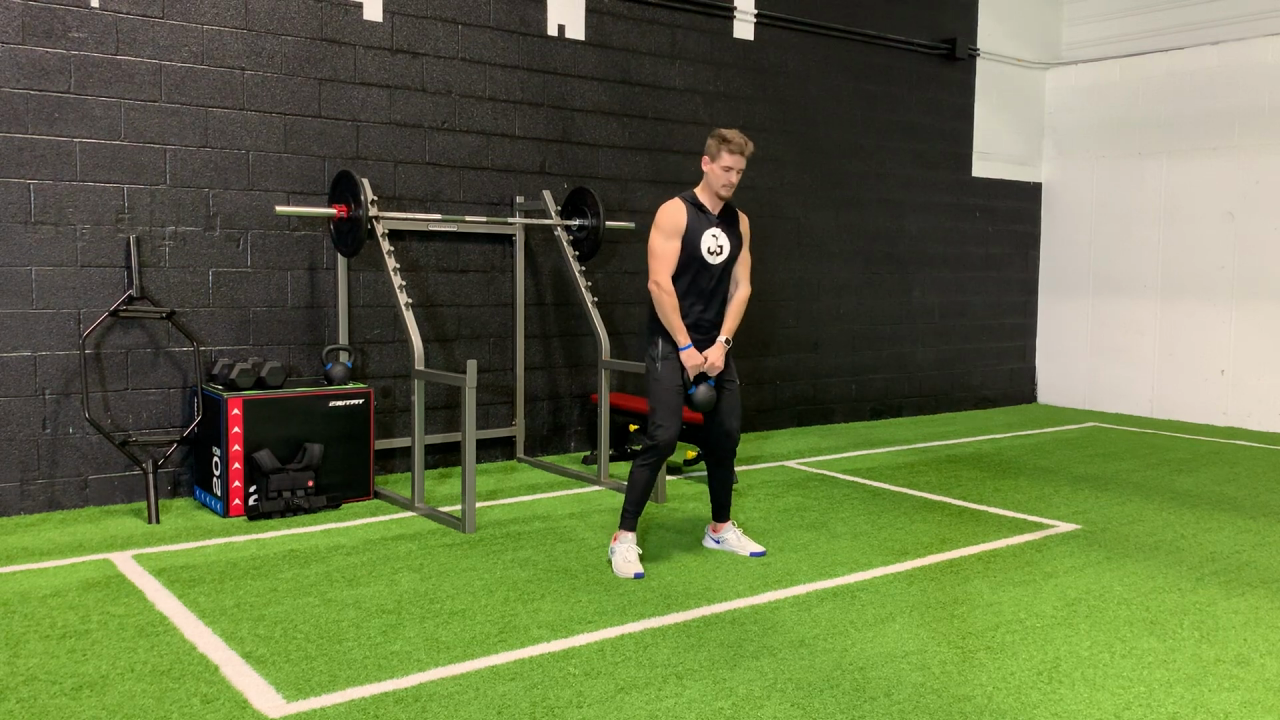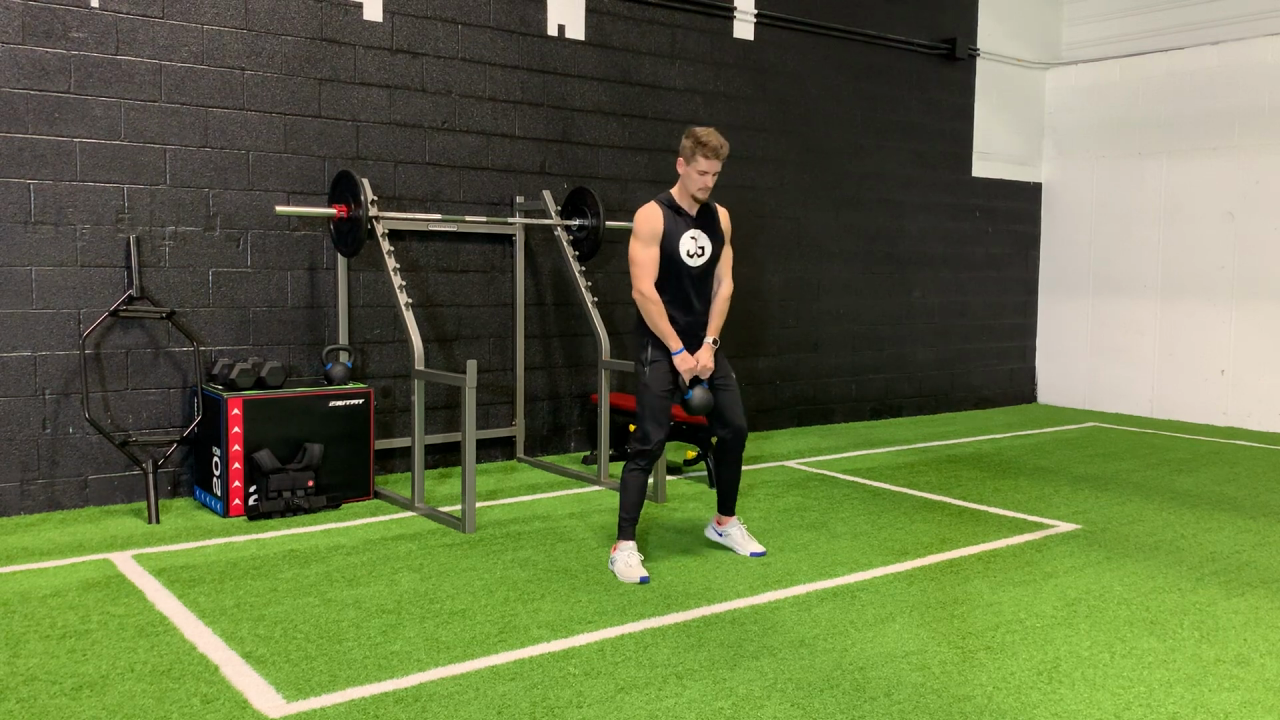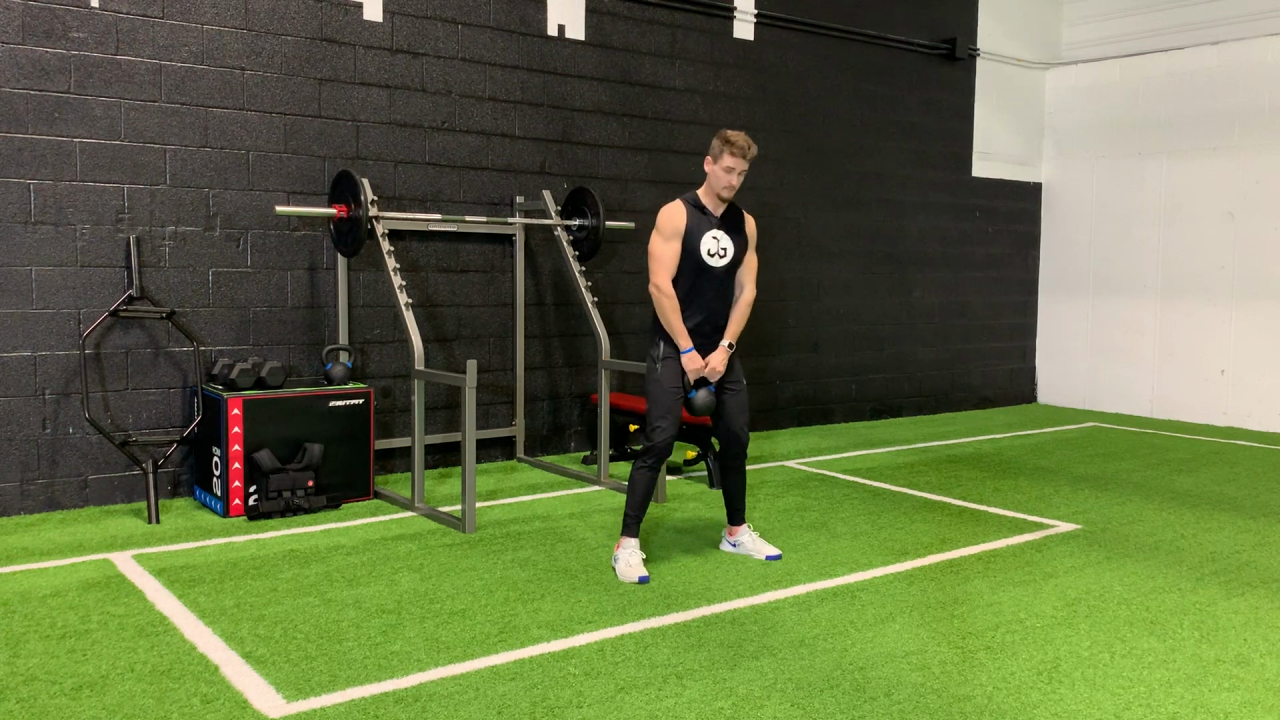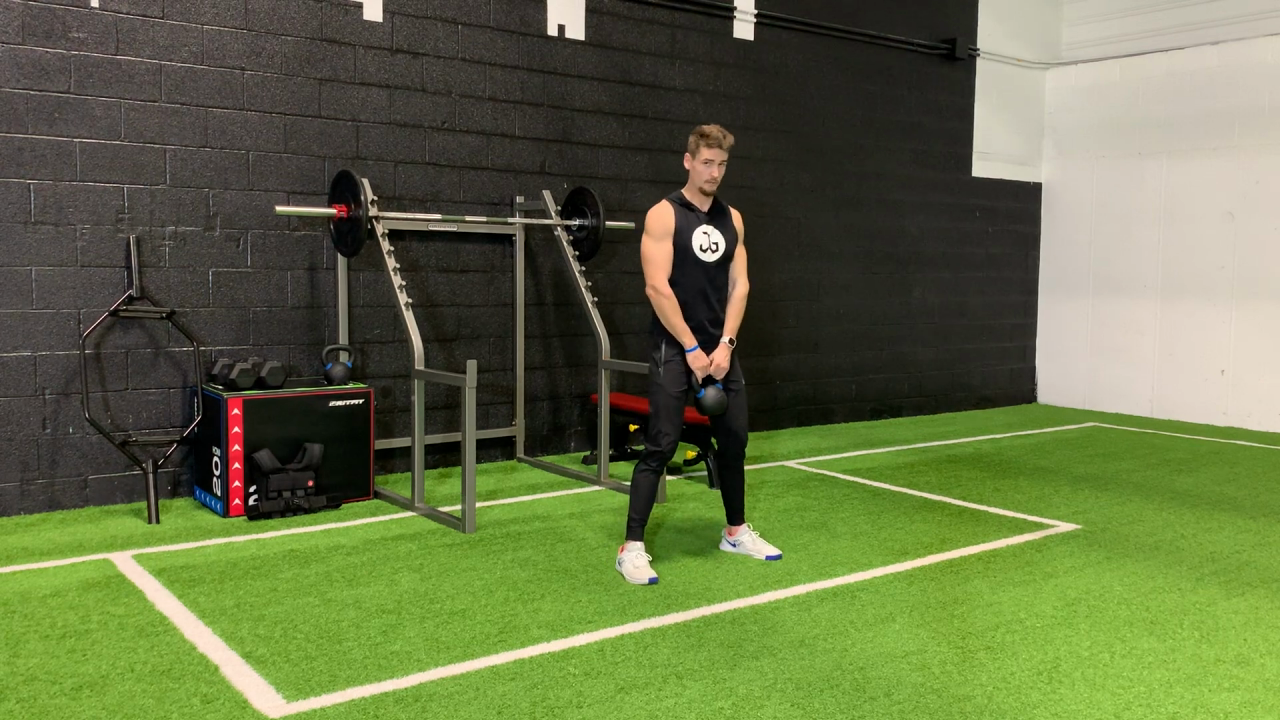
dt=0.4s
person 1, frame 1
left shoulder: (740, 222)
right shoulder: (675, 212)
left elbow: (741, 287)
right elbow: (659, 283)
left wrist: (721, 344)
right wrist: (685, 347)
left hip: (715, 345)
right hip: (671, 342)
left knee: (725, 437)
right knee: (663, 436)
left ankle: (720, 528)
right ankle: (625, 536)
person 1, frame 2
left shoulder: (720, 218)
right shoulder: (652, 216)
left elbow: (724, 284)
right elbow: (643, 290)
left wrist: (709, 345)
right wrist: (677, 352)
left hip: (704, 344)
right hip: (660, 345)
left knee: (734, 429)
right knee: (649, 444)
left ankle: (724, 521)
right ankle: (624, 546)
person 1, frame 3
left shoulder: (746, 224)
right shoulder: (676, 214)
left elbow: (746, 290)
right elbow: (660, 285)
left wrist: (725, 348)
right wrist: (686, 350)
left hip: (720, 348)
right hip: (673, 346)
left knee: (735, 440)
right knee: (659, 440)
left ankle: (736, 531)
right ankle: (628, 543)
person 1, frame 4
left shoulder: (732, 219)
right shoulder: (664, 214)
left elbow: (739, 285)
right elbow: (657, 286)
left wrist: (725, 344)
right wrist: (691, 348)
left hip: (720, 347)
right hip: (674, 348)
left knee: (734, 440)
right knee: (661, 445)
left ankle: (736, 531)
right ankle: (632, 547)
